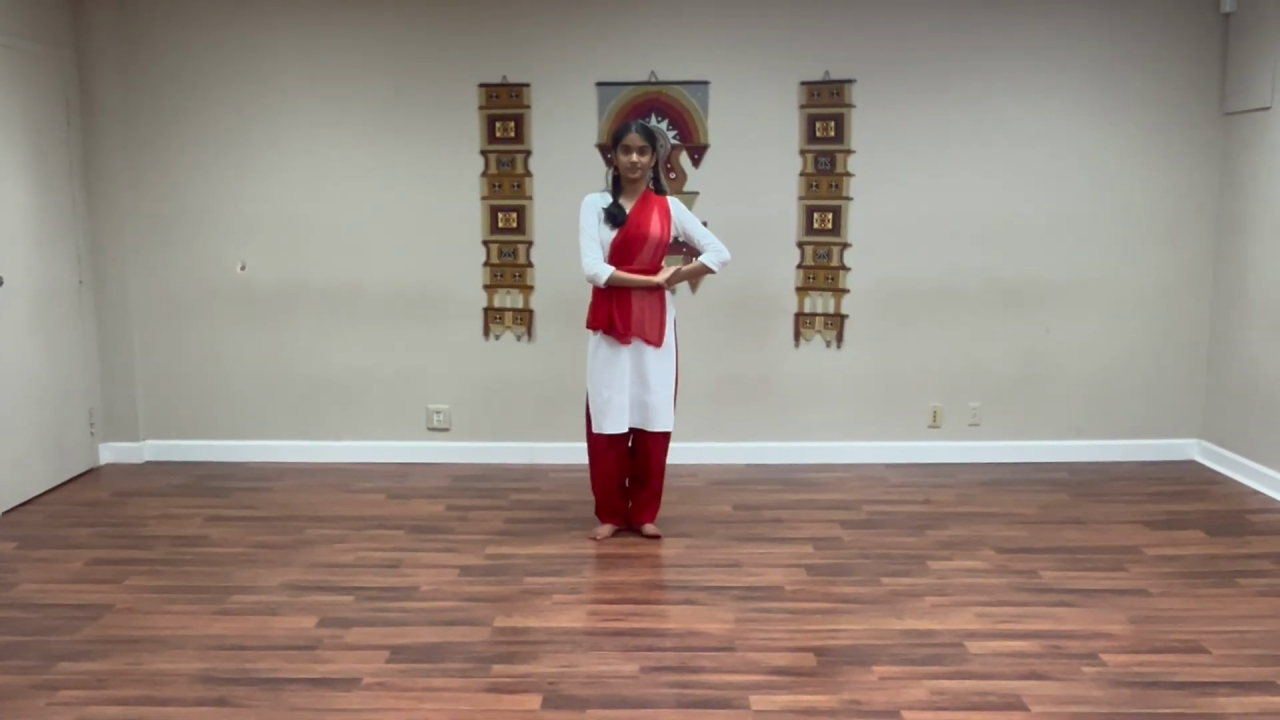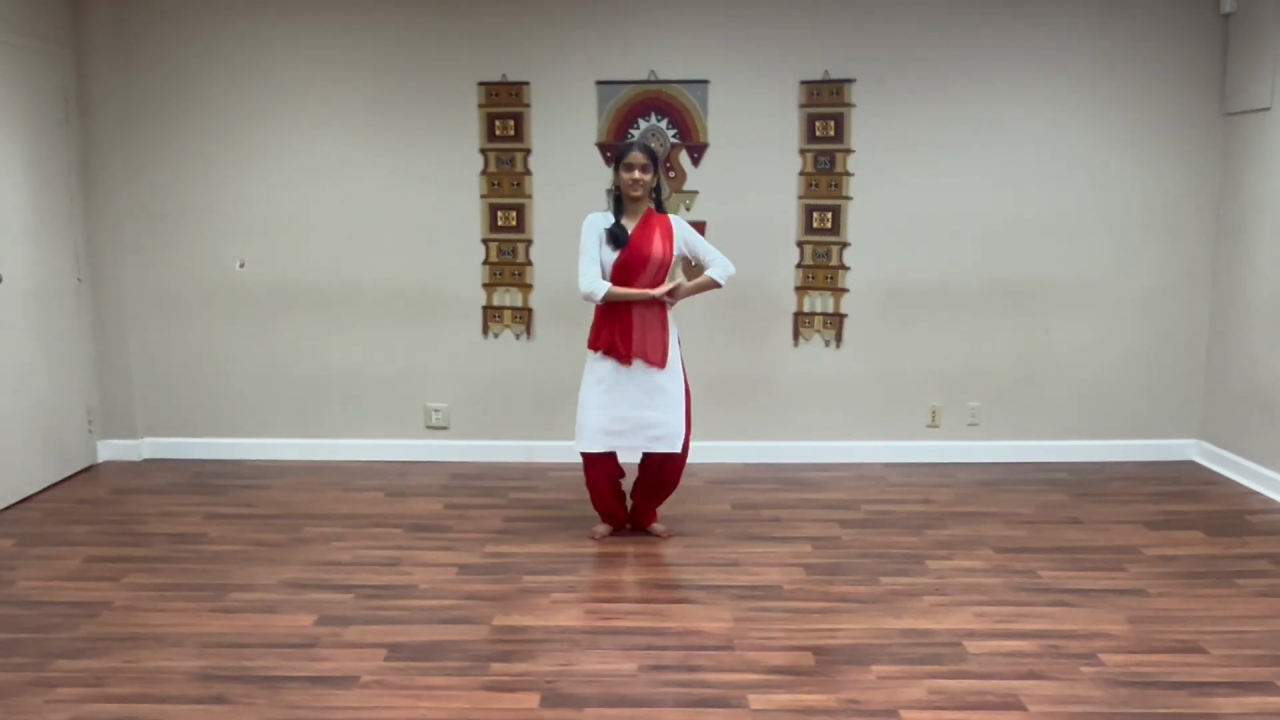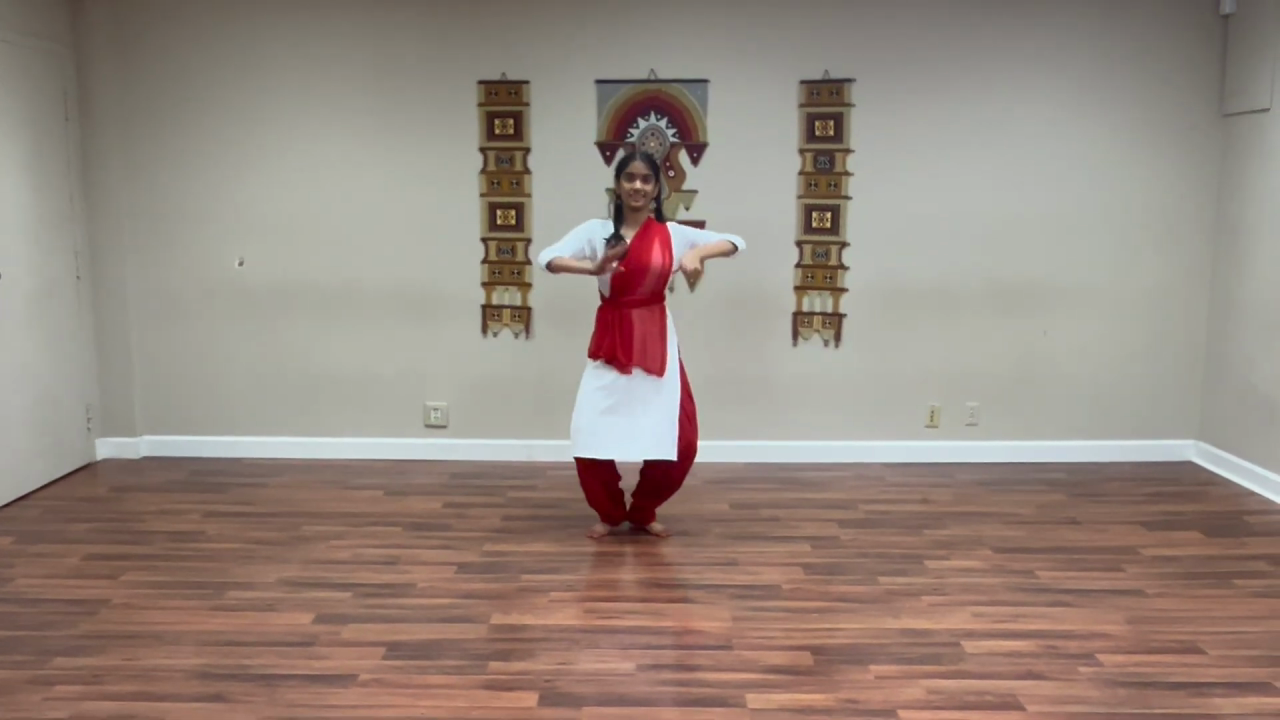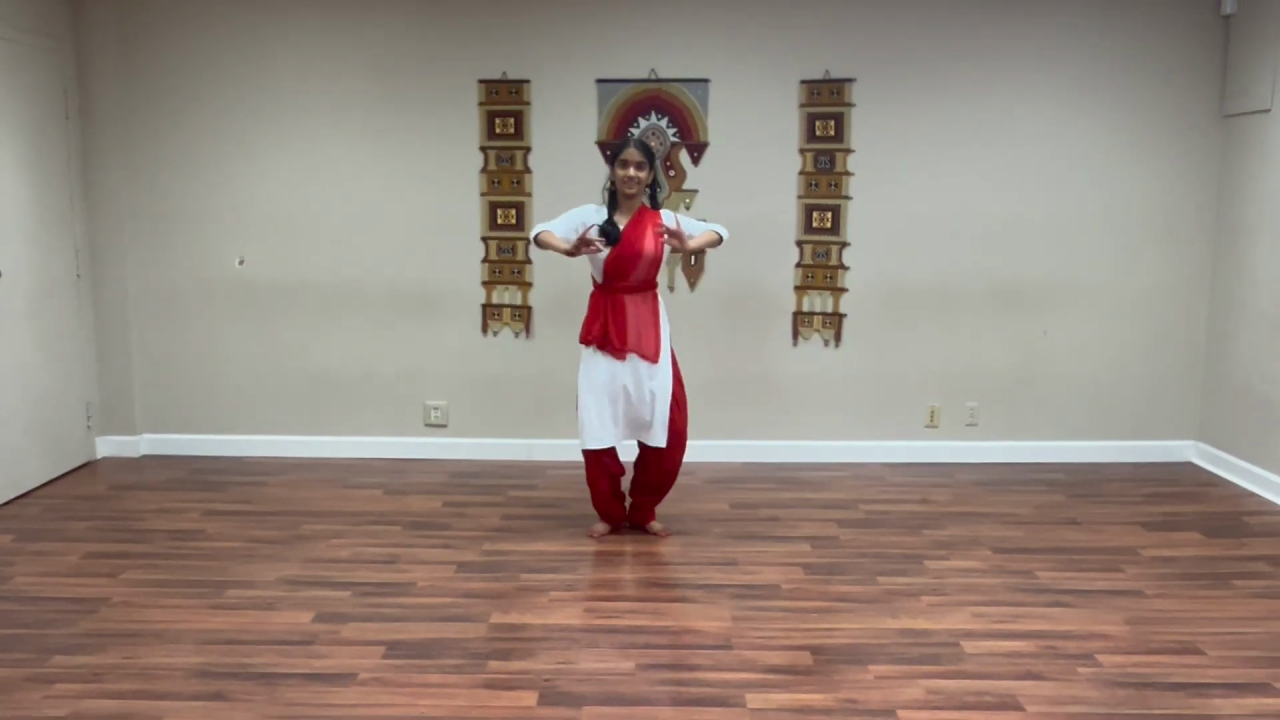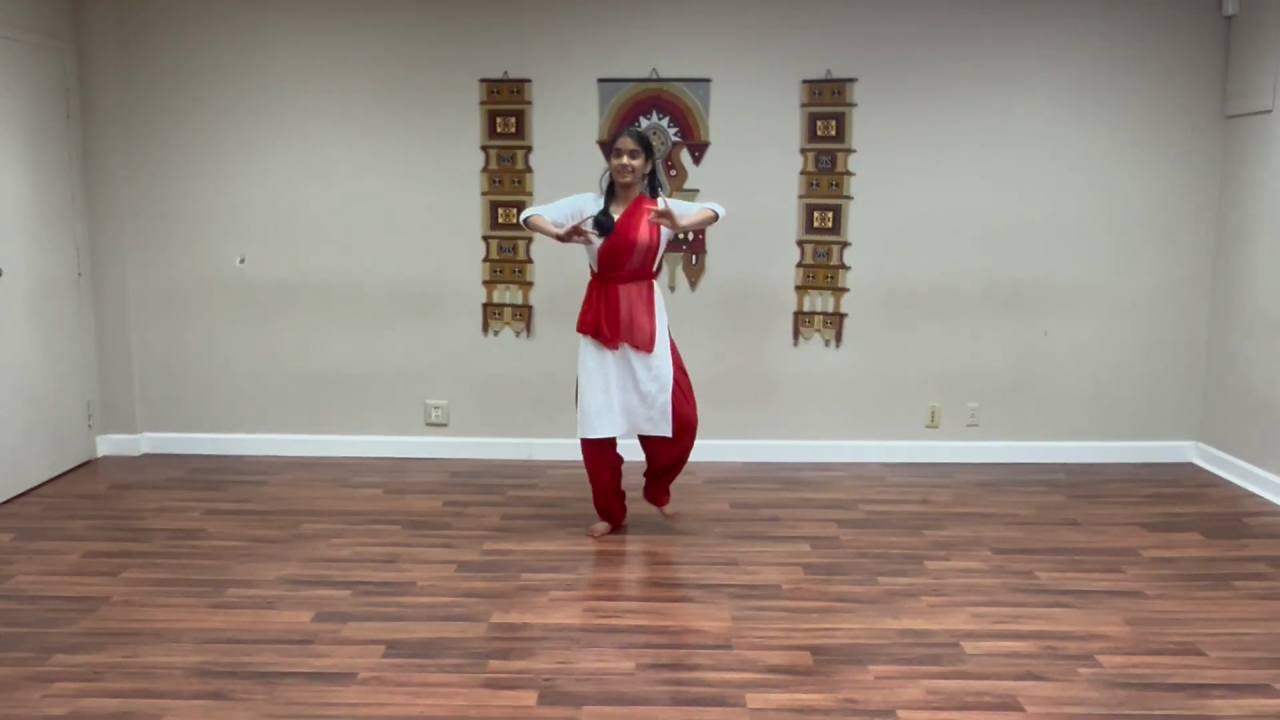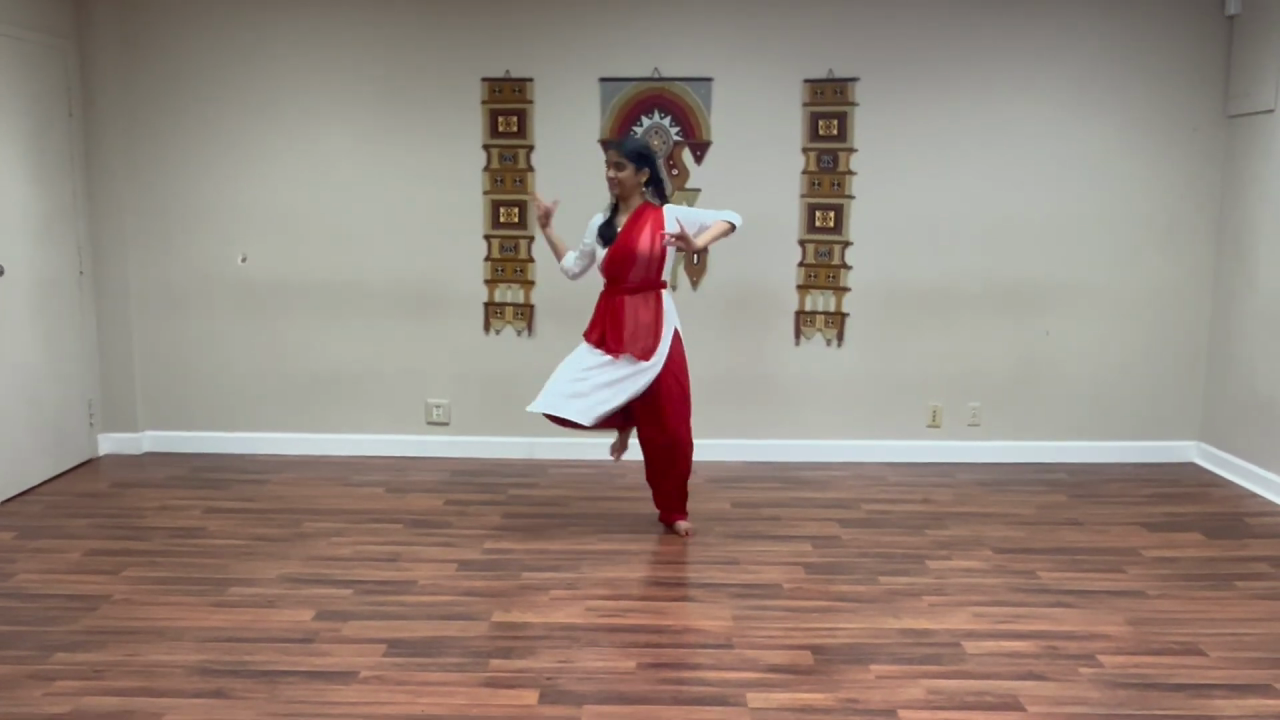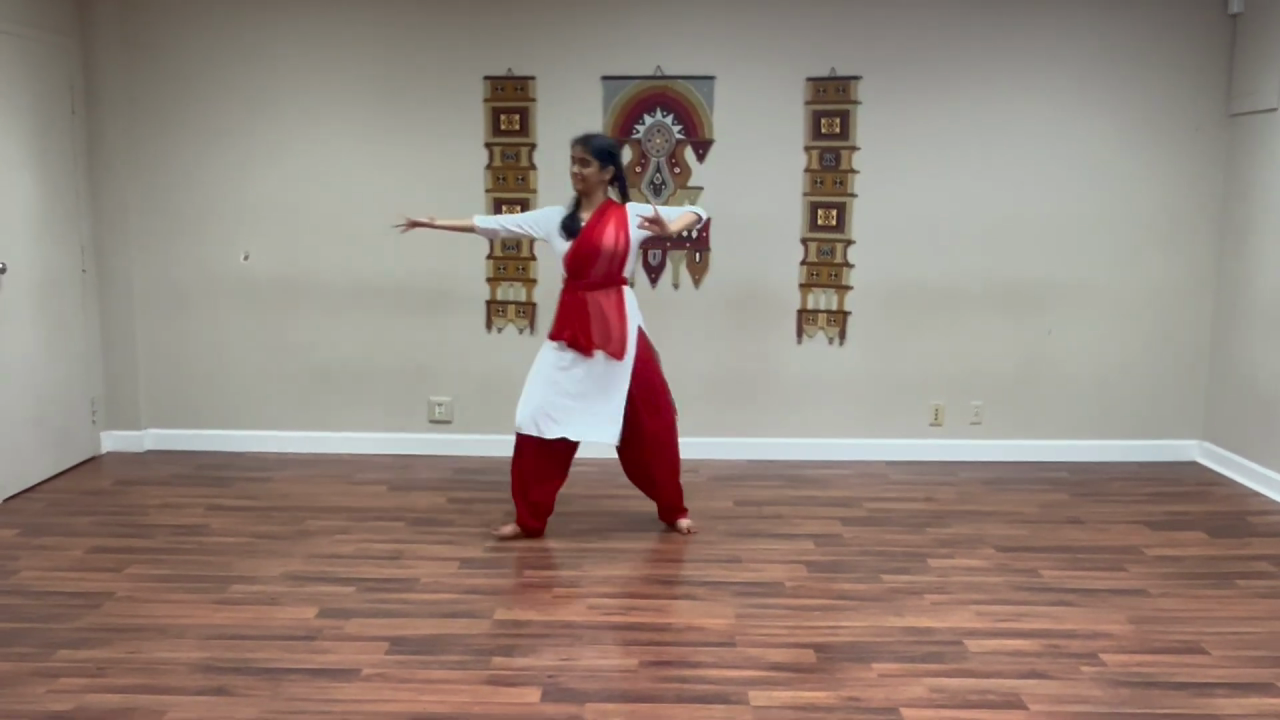
dt=0.3s
person 1, frame 1
left shoulder: (669, 207)
right shoulder: (595, 204)
left elbow: (719, 253)
right elbow: (592, 269)
left wrist: (672, 279)
right wrist: (652, 279)
left hip: (654, 321)
right hip: (609, 322)
left knee: (653, 419)
right knee: (607, 420)
left ankle: (644, 514)
right ankle: (610, 514)
person 1, frame 2
left shoulder: (672, 226)
right shoulder: (597, 224)
left elbow: (723, 269)
right elbow: (588, 285)
left wrist: (682, 291)
right wrist: (647, 293)
left hip: (657, 339)
right hip: (610, 340)
left knee: (671, 439)
right knee: (595, 439)
left ankle: (644, 512)
right ankle: (612, 514)
person 1, frame 3
left shoulder: (672, 234)
right shoulder: (595, 231)
left elbow: (734, 242)
right elbow: (547, 258)
left wrist: (700, 253)
right wrist: (593, 268)
left hip: (657, 346)
right hip: (610, 346)
left knee: (680, 446)
right knee: (589, 442)
left ankle: (643, 511)
right ankle: (611, 513)
person 1, frame 4
left shoulder: (664, 220)
right shoulder: (590, 216)
left elbow: (718, 232)
right elbow: (541, 233)
left wrist: (688, 246)
right wrist: (568, 249)
left hip: (649, 328)
right hip: (603, 330)
left knee: (667, 429)
right knee: (598, 429)
left ankle: (643, 511)
right ankle: (610, 513)
person 1, frame 5
left shoulder: (660, 208)
right shoulder: (586, 205)
left elbow: (715, 210)
right elbow: (530, 216)
left wrist: (681, 225)
right wrist: (560, 234)
left hip: (647, 319)
right hip: (601, 319)
left knee: (677, 416)
right knee: (597, 421)
left ankle: (658, 489)
right ankle: (610, 512)
person 1, frame 6
left shoulder: (669, 217)
right shoulder: (602, 224)
left elbow: (730, 219)
right elbow: (572, 268)
left wrist: (699, 243)
right wrist: (547, 227)
left hip: (655, 328)
right hip: (608, 328)
left knee: (669, 430)
right knee: (560, 402)
left ankle: (674, 511)
right ankle: (617, 420)
person 1, frame 7
left shoulder: (634, 215)
right shoulder: (556, 219)
left elbow: (697, 213)
right elbow: (496, 225)
left wrist: (670, 230)
right wrist: (437, 224)
left hip: (619, 327)
right hip: (572, 329)
left knee: (652, 424)
right knee: (538, 419)
left ankle: (673, 509)
right ankle: (529, 518)
